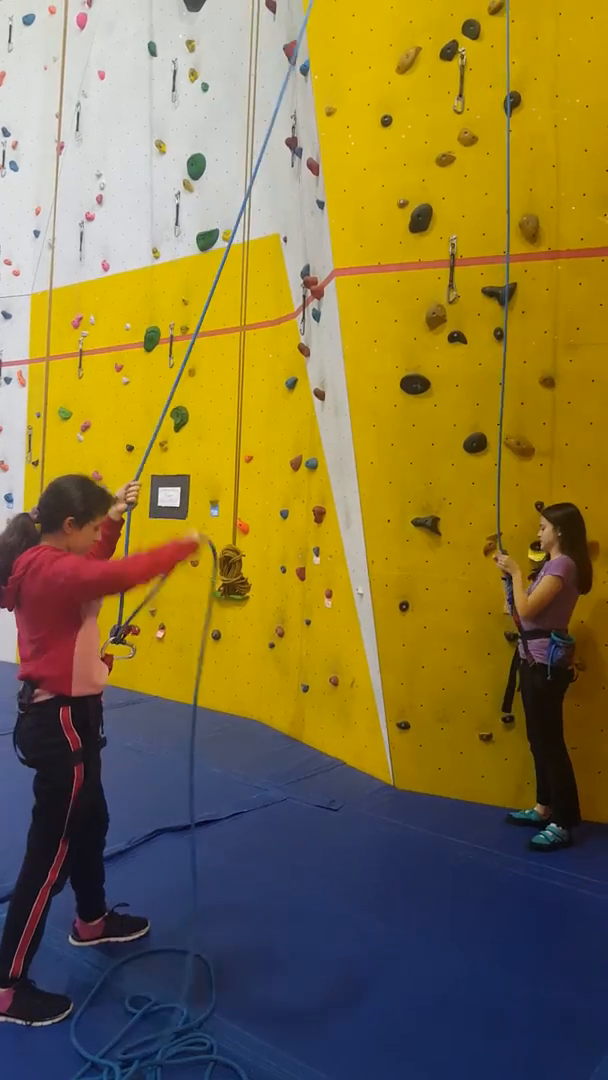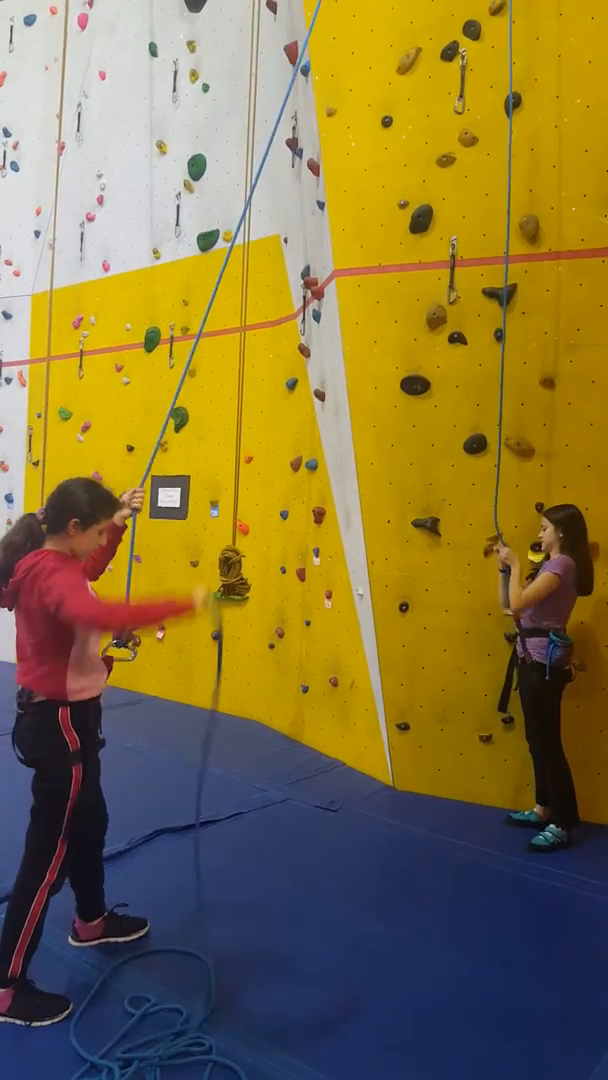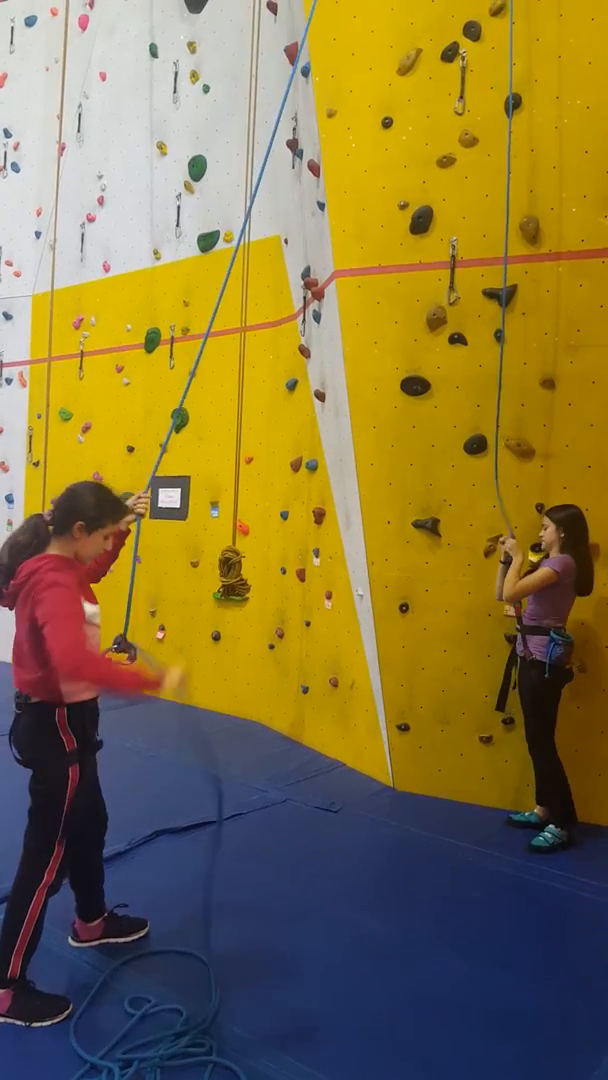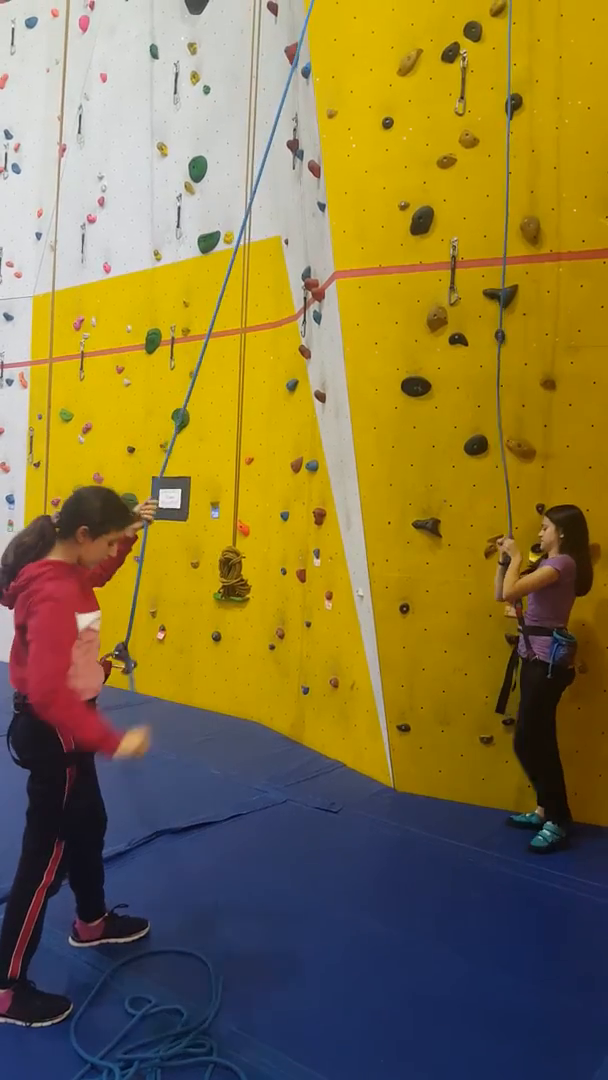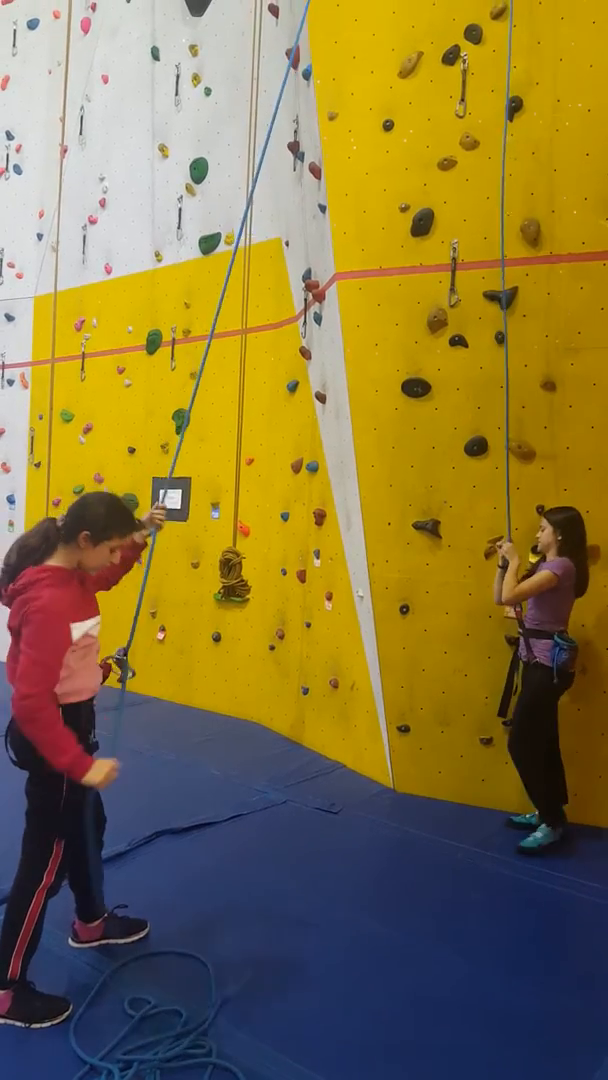
dt=0.1s
person 1, frame 1
right shoulder: (51, 572)
left elbow: (90, 566)
right elbow: (118, 572)
left wrist: (116, 516)
right wrist: (184, 545)
left hip: (59, 716)
right hip: (61, 723)
left knee: (90, 822)
right knee: (51, 851)
left ankle: (93, 919)
person 1, frame 2
left shoulder: (45, 564)
right shoulder: (54, 577)
left elbow: (89, 565)
right elbow: (102, 614)
left wrist: (116, 520)
right wrist: (183, 605)
left hip: (63, 720)
right hip: (59, 726)
left knee: (90, 823)
right knee: (49, 854)
left ankle: (92, 921)
person 1, frame 3
left shoulder: (50, 568)
right shoulder: (53, 586)
left elbow: (92, 568)
right elbow: (74, 663)
left wrist: (123, 525)
right wrist: (150, 681)
left hip: (62, 721)
right hip: (55, 726)
left knee: (88, 822)
right knee: (47, 854)
left ankle: (92, 921)
person 1, frame 4
left shoulder: (63, 570)
right shoulder: (52, 596)
left elbow: (98, 572)
right elbow: (44, 691)
left wrist: (131, 532)
right wrist: (111, 740)
left hip: (64, 724)
right hip: (52, 730)
left knee: (87, 824)
right knee: (45, 854)
left ankle: (92, 921)
person 1, frame 5
left shoulder: (66, 575)
right shoulder: (48, 602)
left elbow: (104, 578)
left wrist: (139, 539)
right wrist: (80, 763)
left hip: (69, 723)
right hip: (51, 733)
left knee: (86, 827)
right knee: (45, 855)
left ankle: (91, 922)
person 2, frame 1
left shoulder: (562, 565)
right shoulder: (553, 565)
left elbow: (526, 610)
right elbow: (519, 611)
left wrist: (516, 572)
right wrist: (509, 573)
left hip: (547, 661)
right hip: (535, 659)
left knee: (550, 742)
right knee: (539, 739)
left ankle: (563, 824)
right ankle: (544, 808)
person 2, frame 2
left shoulder: (562, 565)
right shoulder: (552, 565)
left elbow: (517, 604)
right elbow: (514, 604)
left wrist: (514, 565)
right wrist: (507, 567)
left hip: (544, 662)
right hip: (535, 659)
left knee: (546, 743)
right knee: (539, 740)
left ankle: (563, 824)
right ankle: (544, 809)
person 2, frame 3
left shoulder: (562, 564)
right shoulder: (551, 564)
left elbow: (510, 592)
right elbow: (504, 594)
left wrist: (518, 557)
right wrist: (507, 560)
left hip: (545, 660)
right hip: (535, 658)
left knee: (541, 742)
right knee: (538, 739)
left ankle: (562, 824)
right ankle: (544, 810)
person 2, frame 4
left shoulder: (563, 563)
right shoulder: (548, 564)
left elbow: (510, 591)
right elbow: (501, 594)
left wrist: (516, 556)
right wrist: (505, 559)
left hip: (547, 661)
right hip: (538, 659)
left knee: (526, 741)
right knee: (541, 739)
left ankle: (559, 819)
right ankle: (547, 810)
person 2, frame 5
left shoulder: (562, 567)
right shoulder: (546, 566)
left elbow: (509, 596)
right elbow: (500, 598)
left wrist: (514, 560)
right wrist: (504, 562)
left hip: (547, 664)
right hip: (538, 662)
left knee: (520, 743)
right knee: (540, 741)
left ankle: (551, 822)
right ankle: (545, 812)
